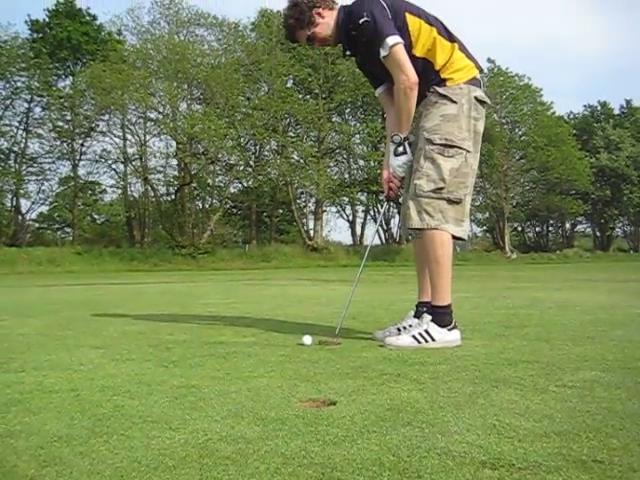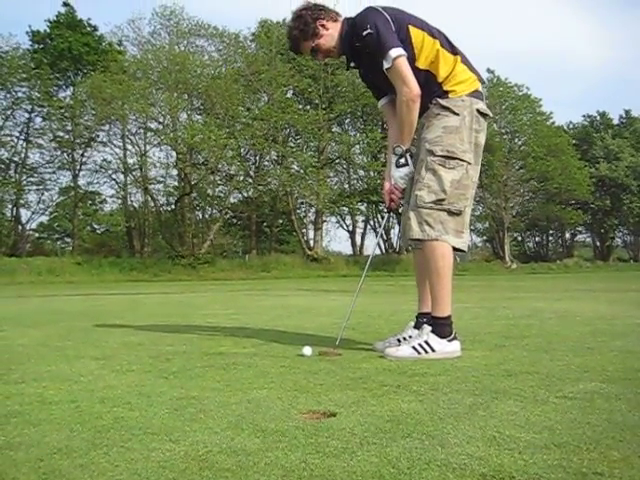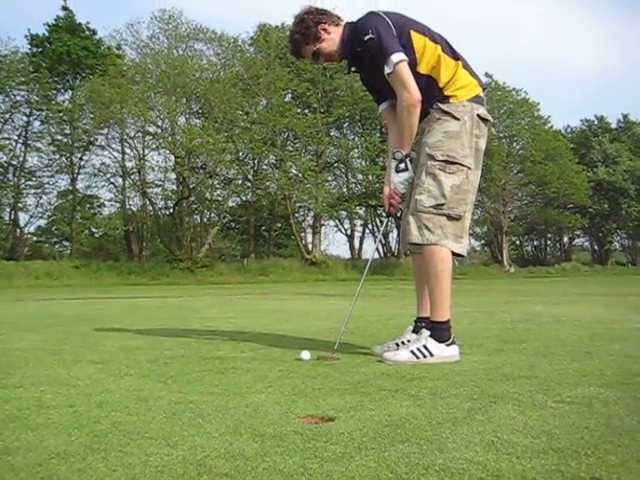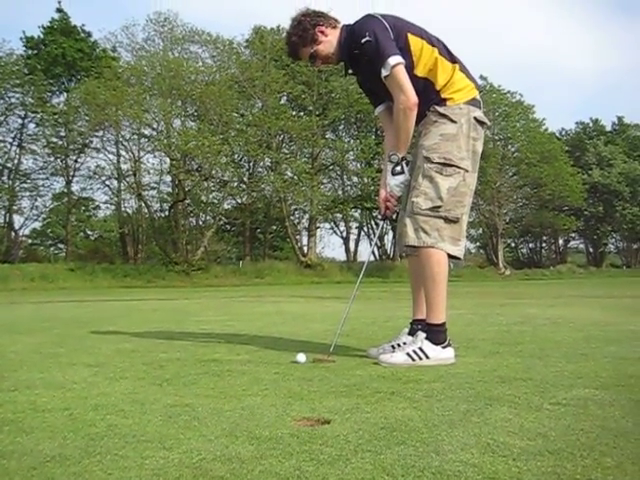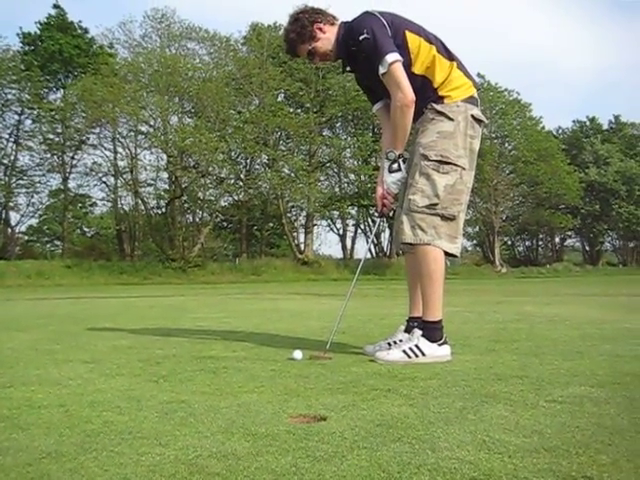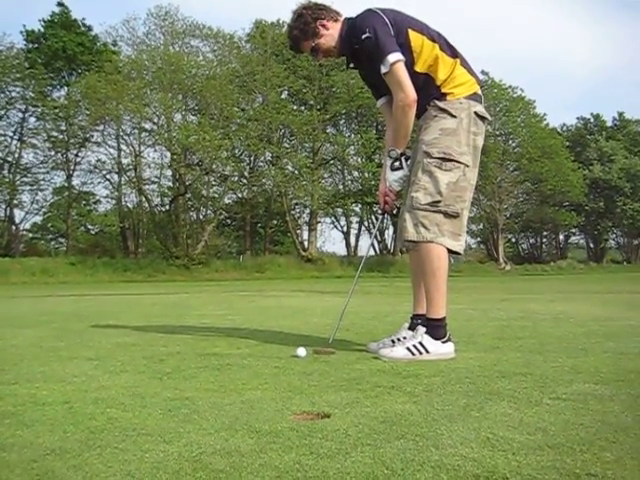
dt=0.4s
person 1, frame 1
right shoulder: (357, 38)
left elbow: (408, 80)
right elbow: (391, 104)
left wrist: (400, 144)
right wrist: (389, 162)
left hip: (455, 90)
right hip: (434, 100)
left knee: (431, 203)
right knee: (418, 208)
left ankle: (442, 321)
right ankle: (425, 313)
person 1, frame 2
right shoulder: (361, 52)
left elbow: (410, 92)
right elbow: (393, 115)
left wrist: (401, 156)
right wrist: (391, 173)
left hip: (456, 101)
right hip: (436, 112)
left knee: (431, 214)
right knee: (417, 218)
left ankle: (442, 332)
right ankle: (425, 323)
person 1, frame 3
left shoulder: (370, 28)
right shoulder: (362, 56)
left elbow: (411, 97)
right elbow: (393, 120)
left wrist: (401, 160)
right wrist: (391, 178)
left hip: (457, 107)
right hip: (438, 116)
left knee: (430, 218)
right knee: (417, 223)
left ankle: (440, 336)
right ankle: (423, 328)
person 1, frame 4
left shoulder: (367, 31)
right shoulder: (359, 60)
left elbow: (408, 101)
right elbow: (390, 123)
left wrist: (397, 163)
right wrist: (386, 182)
left hip: (454, 109)
right hip: (435, 119)
left knee: (427, 221)
right knee: (413, 226)
left ankle: (436, 338)
right ankle: (419, 330)
person 1, frame 5
left shoulder: (365, 28)
right shoulder: (357, 58)
left elbow: (405, 98)
right elbow: (388, 120)
left wrist: (394, 160)
right wrist: (384, 179)
left hip: (451, 106)
right hip: (433, 116)
left knee: (424, 219)
right knee: (411, 223)
left ankle: (432, 336)
right ankle: (415, 327)
person 1, frame 6
right shoulder: (361, 51)
left elbow: (407, 98)
right elbow: (392, 114)
left wrist: (396, 158)
right wrist: (387, 175)
left hip: (455, 104)
right hip: (439, 112)
left knee: (427, 216)
right knee: (415, 220)
left ankle: (436, 334)
right ankle: (419, 325)
